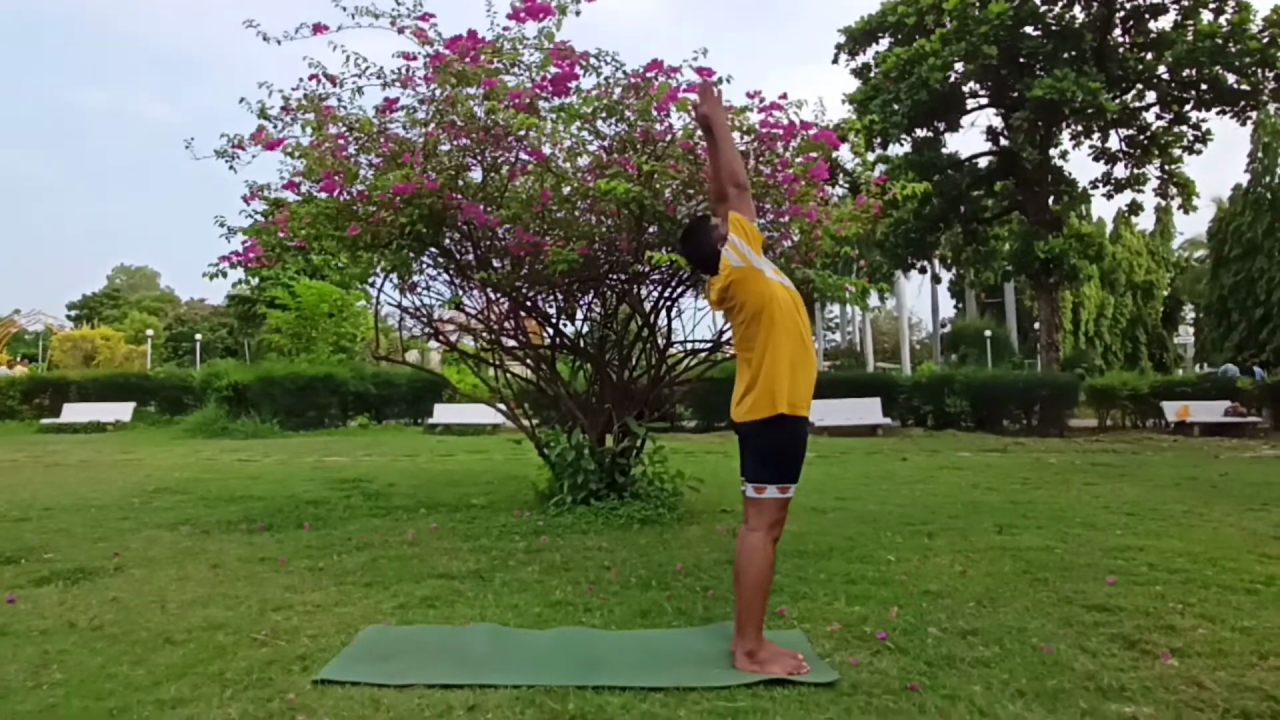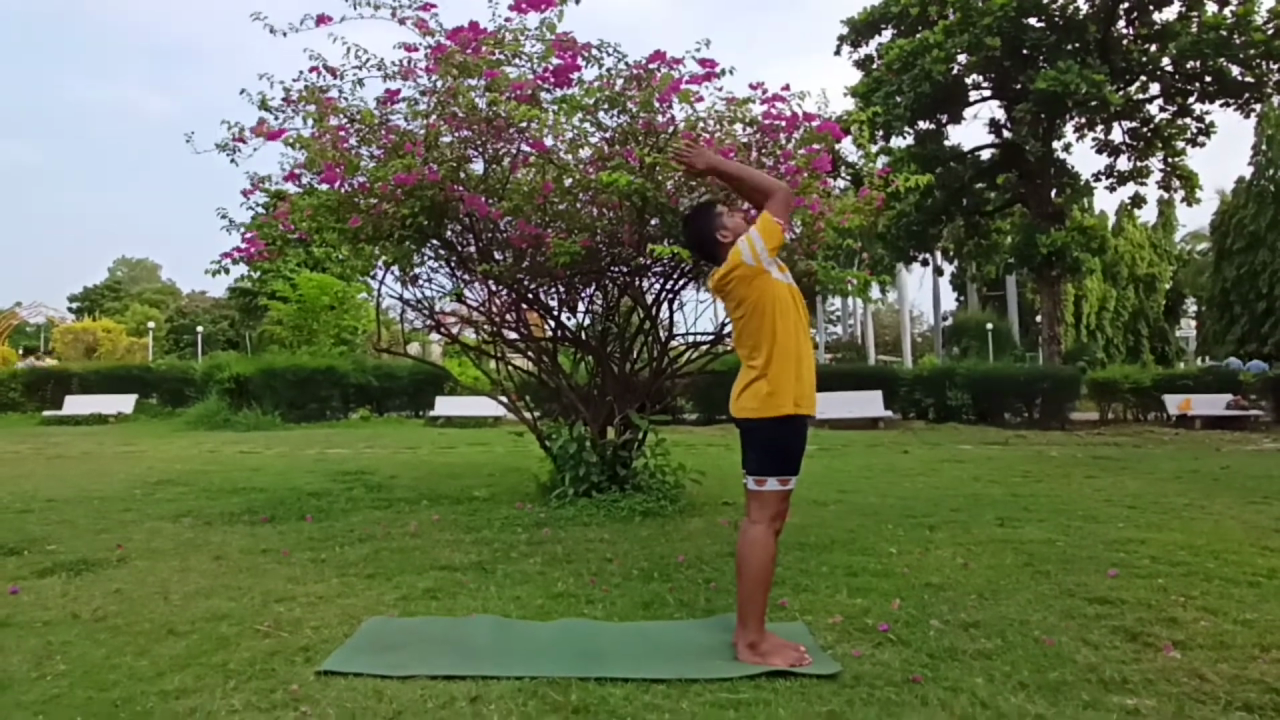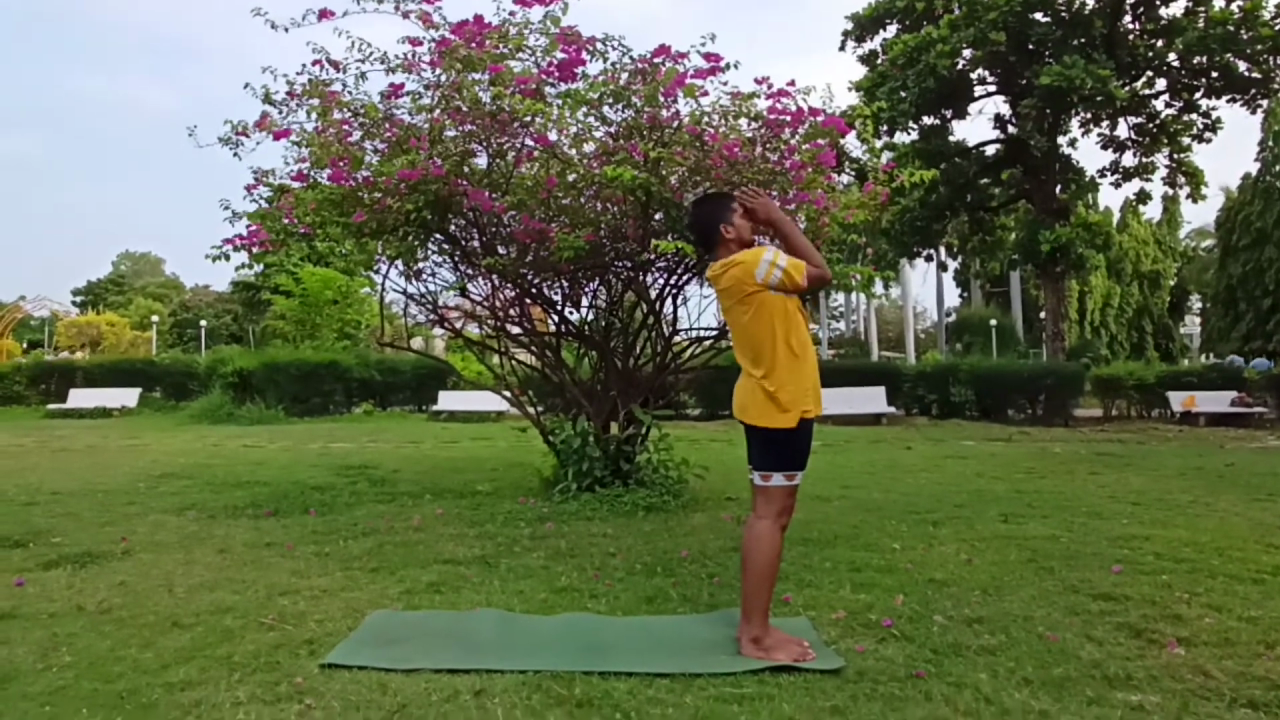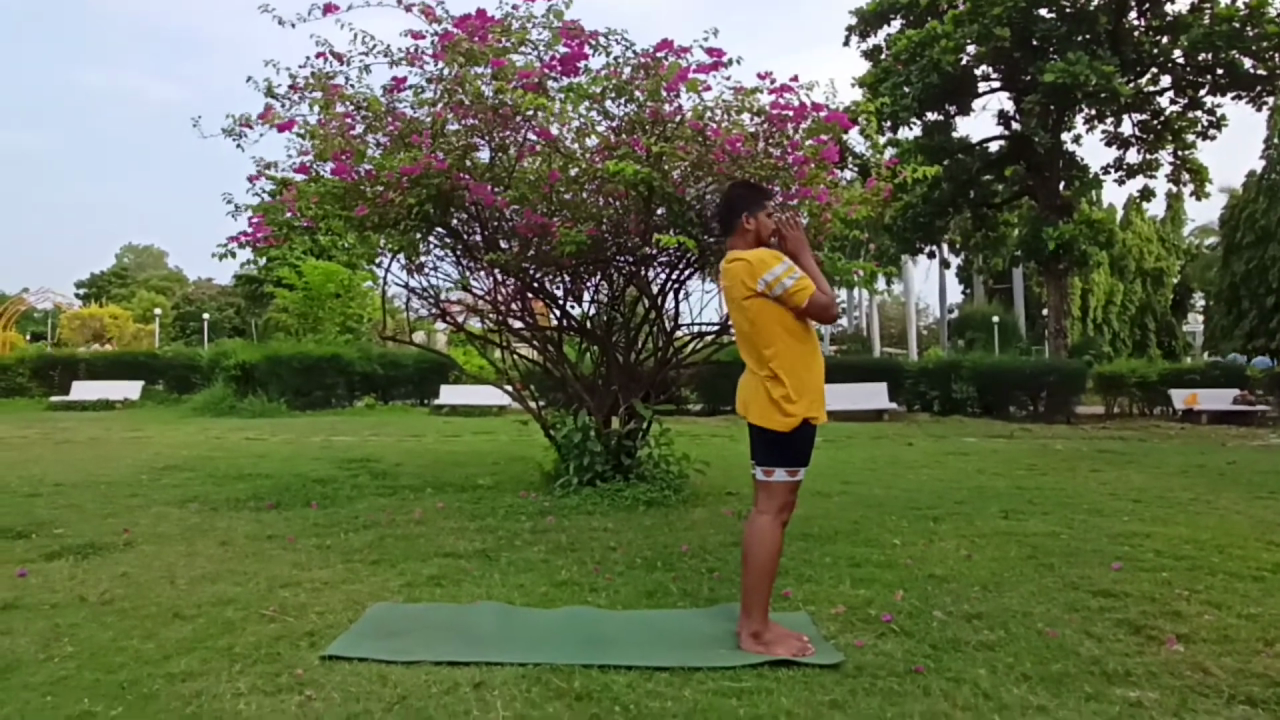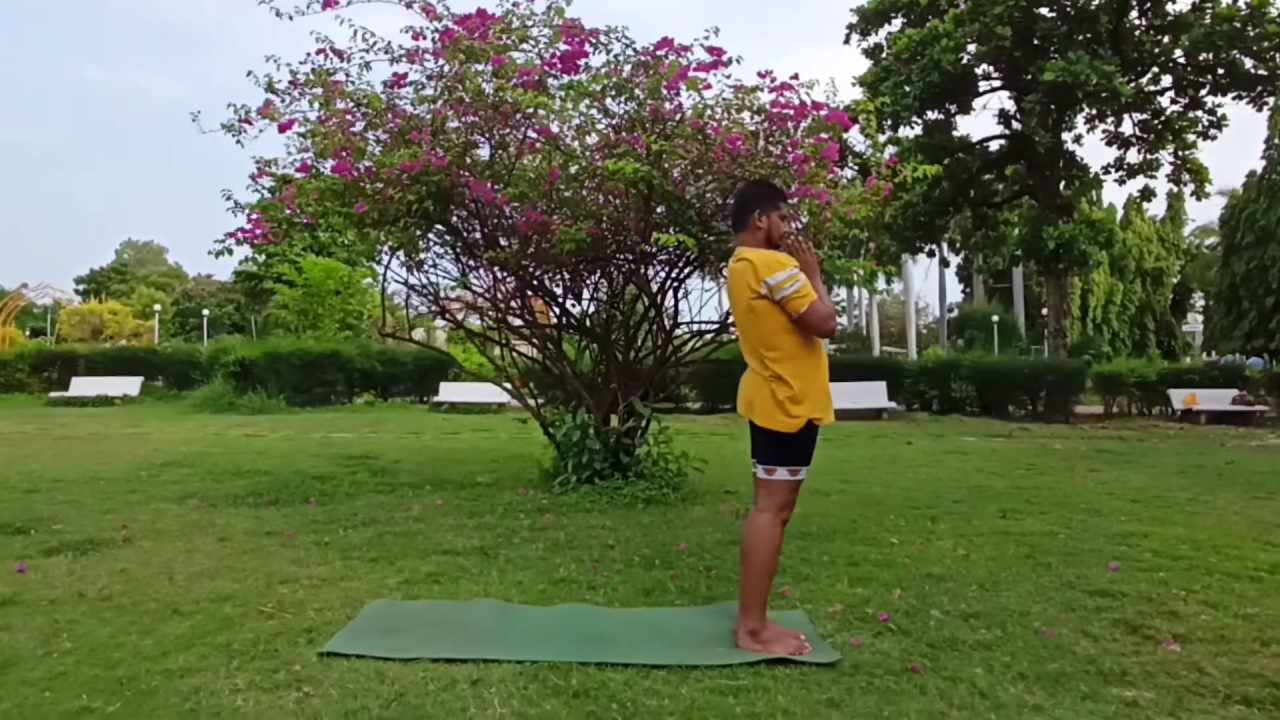
dt=0.5s
person 1, frame 1
left shoulder: (738, 275)
right shoulder: (739, 267)
left elbow: (724, 194)
right elbow: (736, 188)
left wrist: (713, 131)
right wrist: (717, 125)
left hip: (771, 408)
right hip: (773, 411)
left knee: (764, 525)
right knee: (762, 526)
left ankle: (750, 641)
right ankle: (749, 650)
person 1, frame 2
left shoulder: (735, 267)
right shoulder: (746, 257)
left elbow: (768, 199)
right elbow: (781, 193)
left wrist: (717, 171)
right wrist: (720, 165)
left hip: (767, 400)
right hip: (776, 404)
left knee: (765, 518)
right knee: (764, 518)
left ankle: (751, 632)
right ankle: (752, 641)
person 1, frame 3
left shoulder: (731, 271)
right shoulder: (753, 263)
left elbow: (798, 271)
right elbow: (820, 273)
left wrist: (769, 224)
right wrist: (777, 218)
left hip: (770, 400)
right hip: (780, 404)
left knee: (771, 514)
right knee: (770, 514)
left ankle: (755, 626)
right ankle: (755, 636)
person 1, frame 4
left shoulder: (736, 266)
right shoulder: (765, 262)
left elbow: (793, 305)
right elbow: (827, 309)
left wrist: (793, 257)
right wrist: (803, 254)
left hip: (773, 396)
right hip: (784, 400)
left knee: (771, 509)
right knee: (773, 510)
left ankle: (755, 621)
right ankle: (756, 630)
person 1, frame 5
left shoulder: (742, 265)
right shoulder: (772, 264)
right elbow: (824, 323)
left wrist: (801, 272)
right wrist: (812, 273)
left hip: (774, 397)
right hip: (786, 401)
left knee: (770, 509)
right knee: (772, 509)
left ankle: (752, 620)
right ankle: (753, 629)
